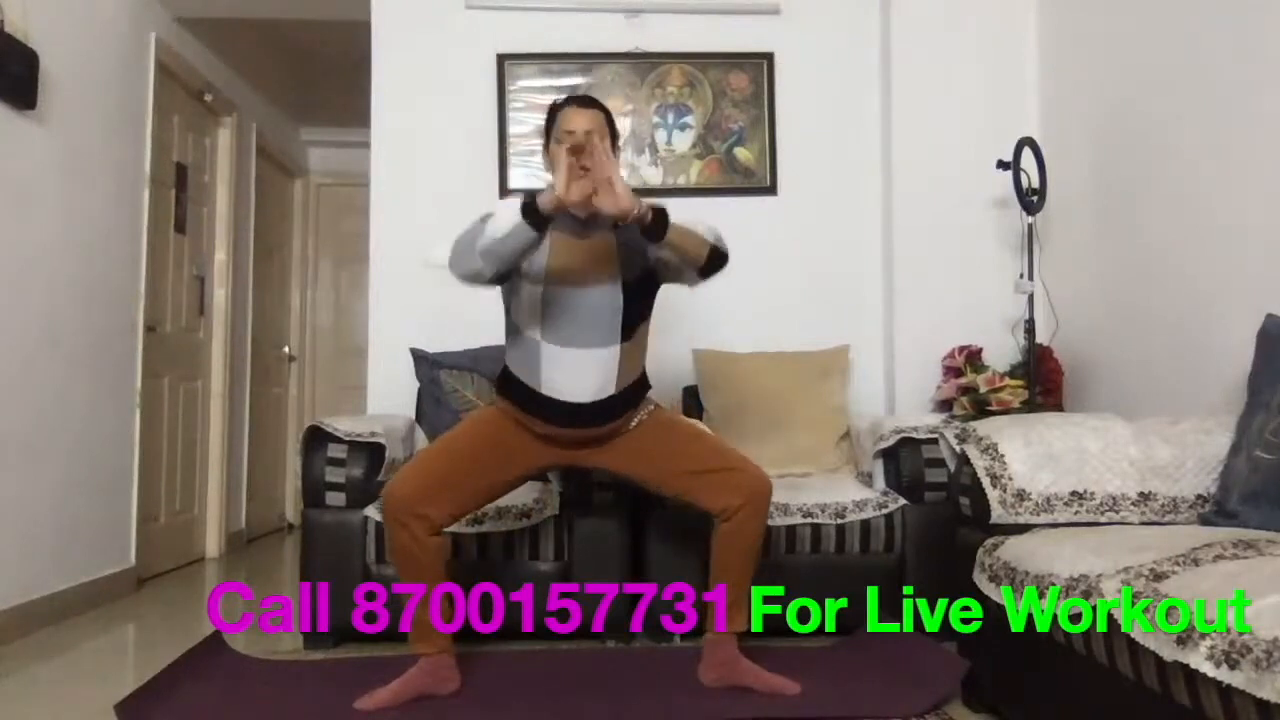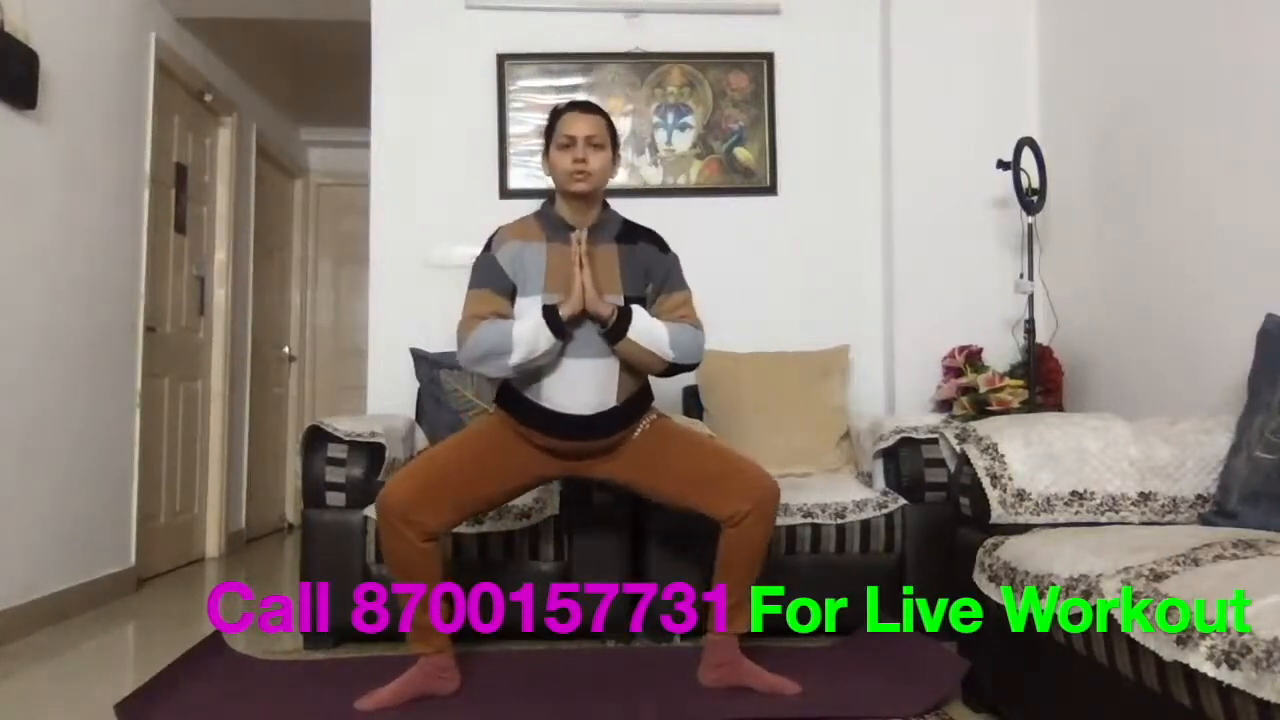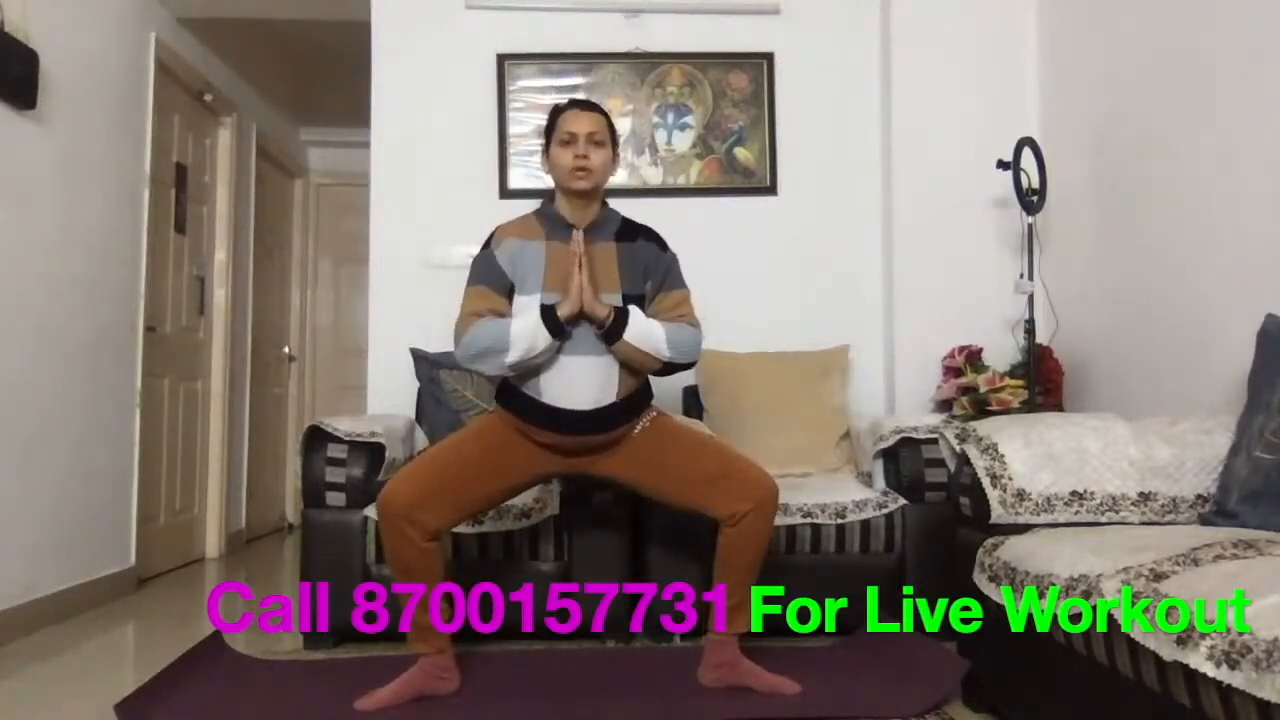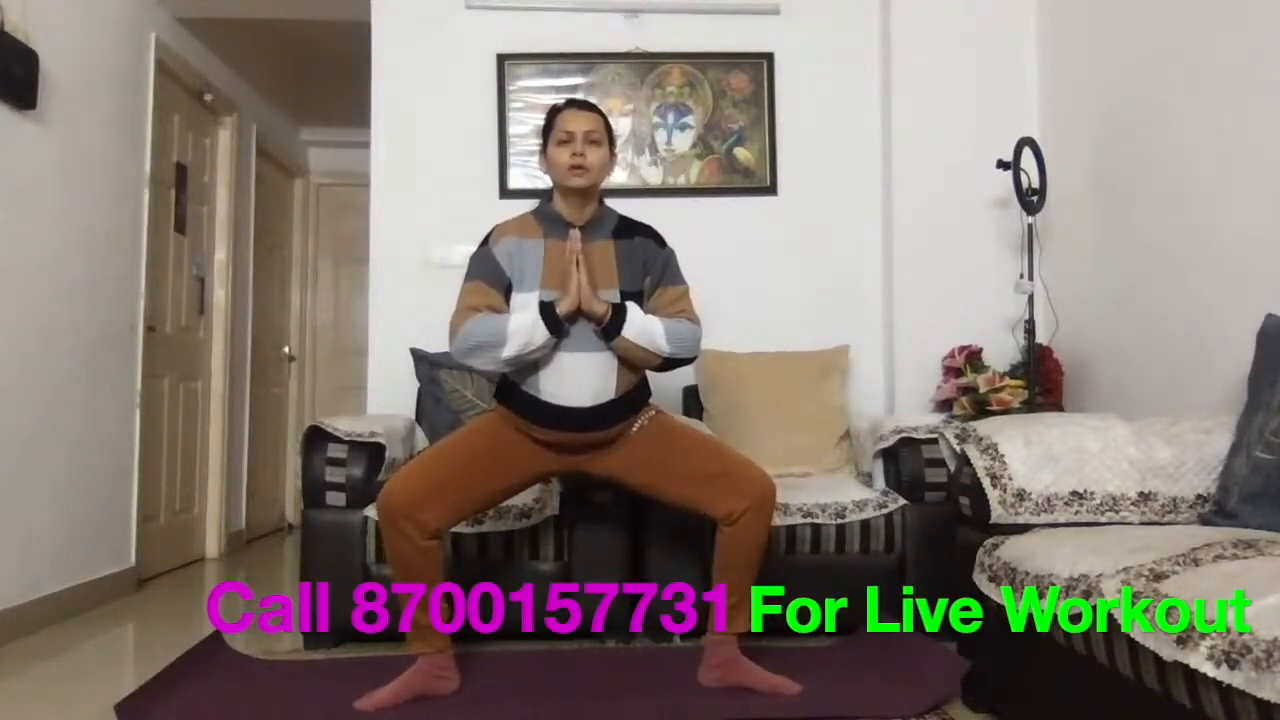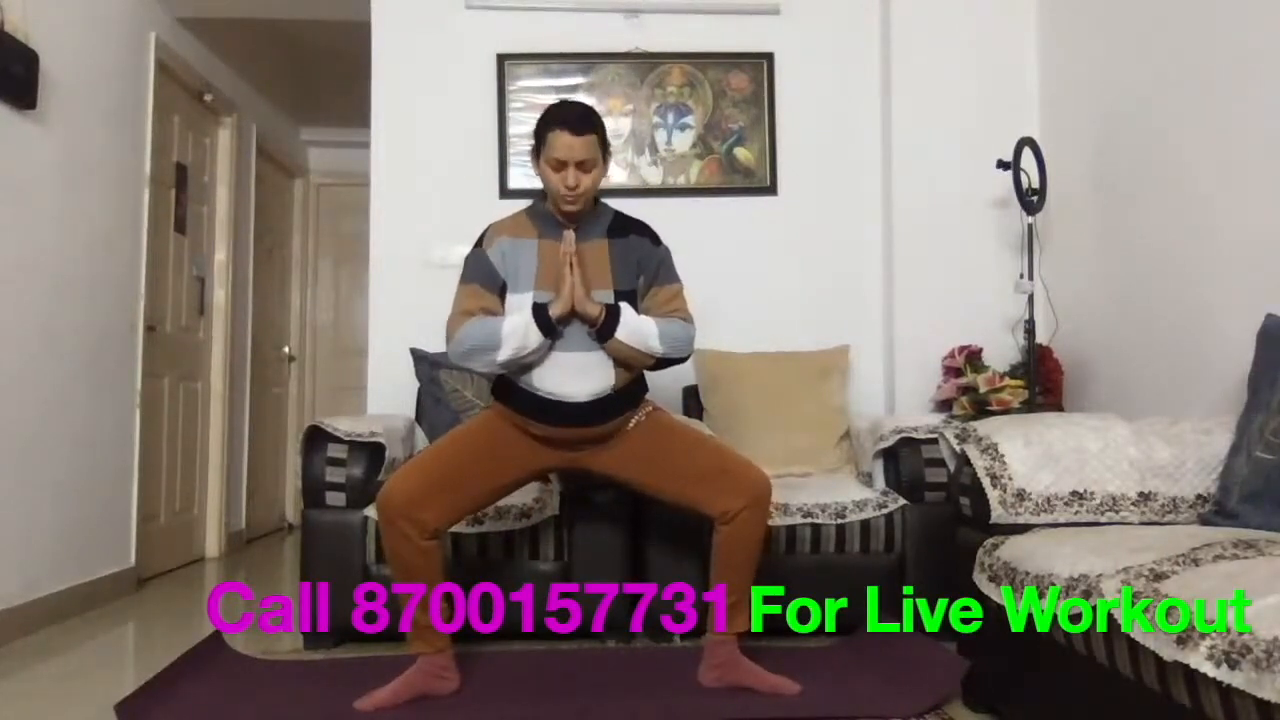
dt=1s
person 1, frame 1
left shoulder: (640, 226)
right shoulder: (520, 222)
left elbow: (710, 258)
right elbow: (467, 260)
left wrist: (633, 210)
right wrist: (546, 205)
left hip: (623, 420)
right hip: (522, 418)
left knee: (748, 490)
right knee: (406, 501)
left ankle: (722, 653)
right ankle: (434, 661)
person 1, frame 2
left shoulder: (646, 249)
right shoulder: (510, 246)
left elbow: (687, 350)
right elbow: (475, 350)
left wrist: (610, 313)
right wrist: (561, 313)
left hip: (626, 430)
right hip: (523, 429)
left knee: (755, 495)
right knee: (400, 507)
left ankle: (723, 654)
right ankle: (433, 662)
person 1, frame 3
left shoulder: (646, 247)
right shoulder: (509, 243)
left elbow: (685, 347)
right elbow: (472, 346)
left wrist: (606, 316)
right wrist: (558, 313)
left hip: (626, 427)
right hip: (524, 427)
left knee: (754, 495)
right knee: (402, 506)
left ankle: (723, 654)
right ankle: (434, 662)
person 1, frame 4
left shoulder: (644, 245)
right shoulder: (506, 242)
left elbow: (685, 342)
right elbow: (468, 341)
left wrist: (605, 312)
right wrist: (557, 309)
left hip: (625, 426)
right hip: (523, 425)
left knee: (752, 493)
right knee: (402, 505)
left ankle: (723, 654)
right ankle: (433, 662)
person 1, frame 5
left shoulder: (638, 242)
right shoulder: (500, 241)
left elbow: (678, 340)
right elbow: (465, 344)
left wrist: (598, 314)
right wrist: (550, 314)
left hip: (621, 422)
right hip: (520, 422)
left knee: (748, 491)
right knee: (401, 503)
left ankle: (723, 653)
right ankle: (433, 661)
